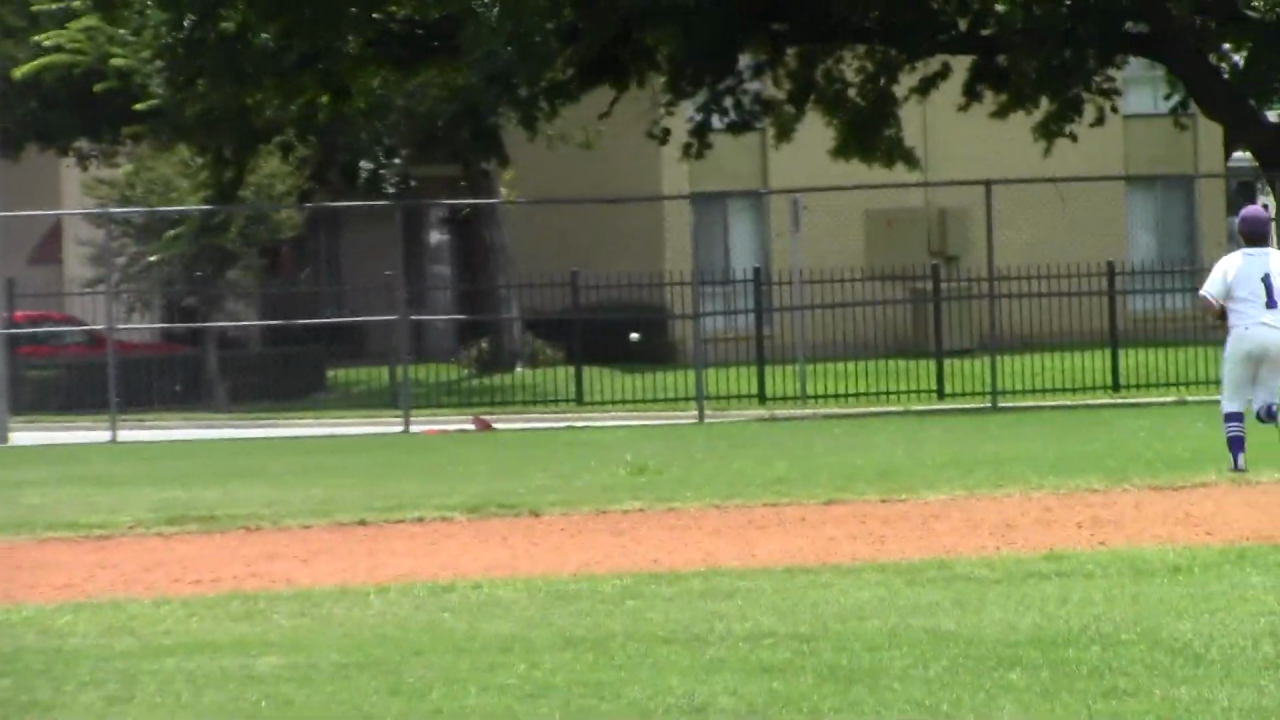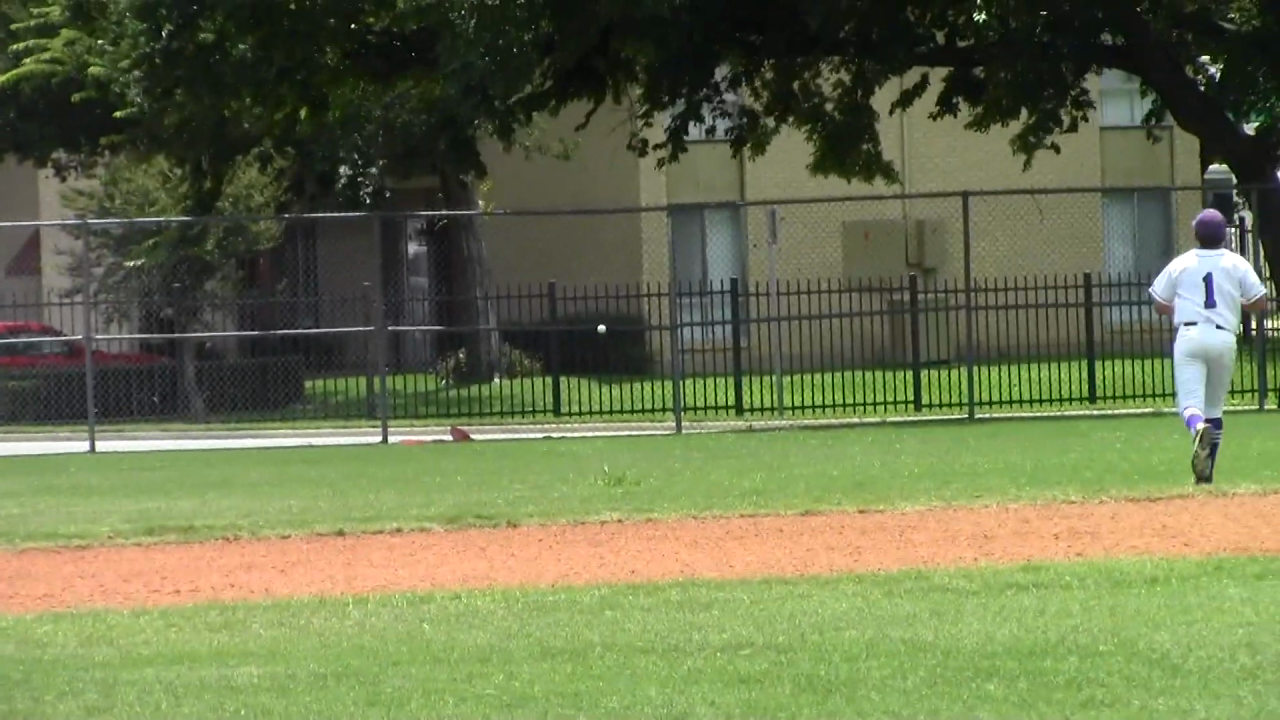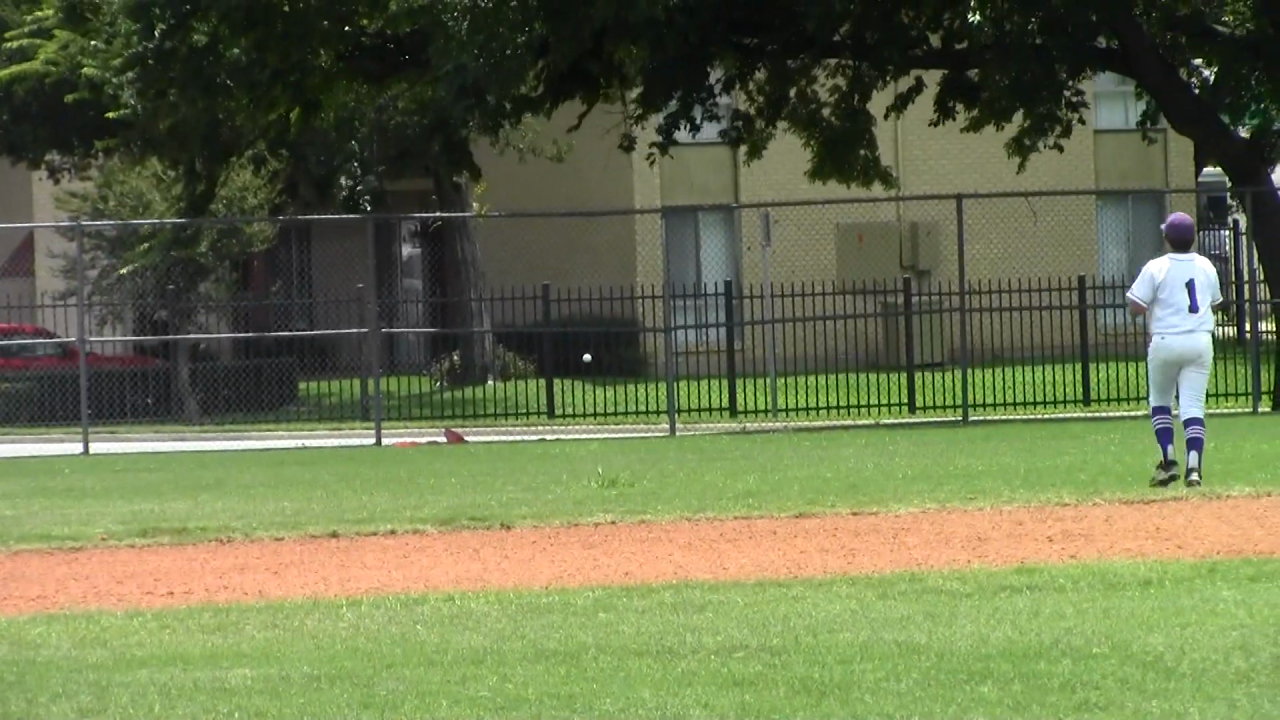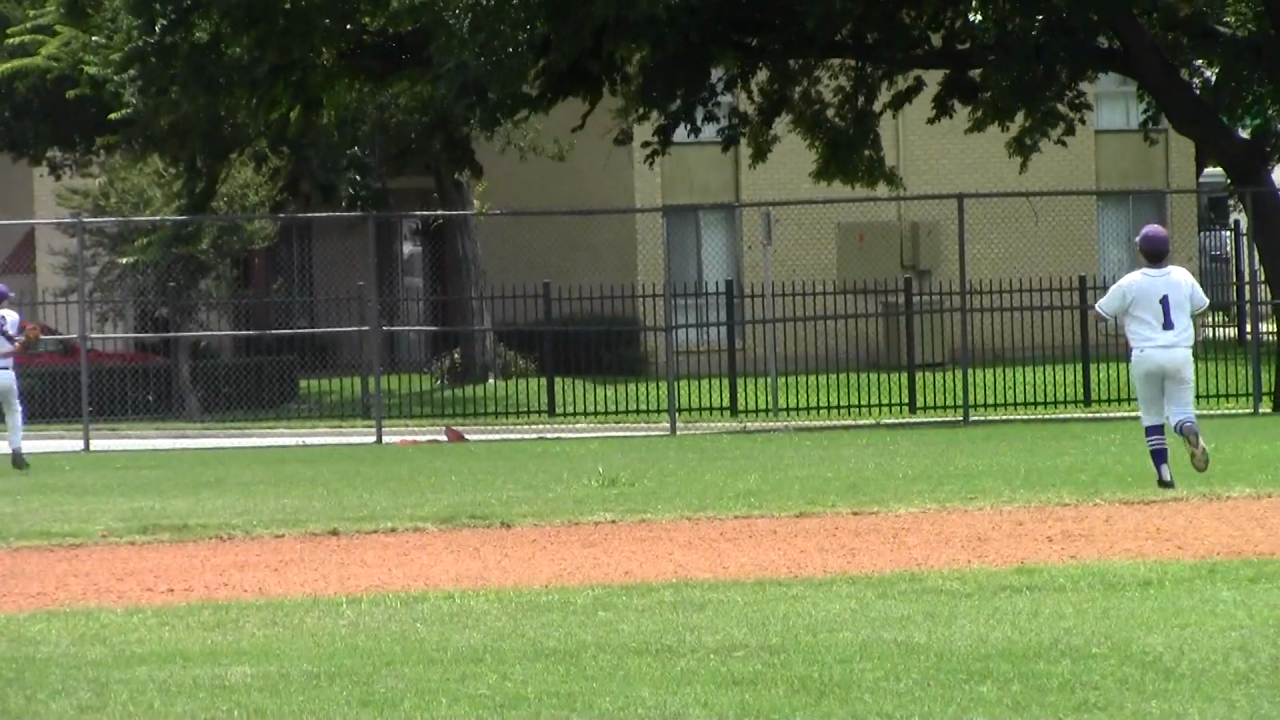
dt=0.2s
person 1, frame 1
left shoulder: (1230, 263)
left elbow: (1209, 303)
left wrist: (1223, 312)
left hip: (1245, 337)
left knee: (1233, 402)
left ankle: (1239, 460)
person 1, frame 2
left shoulder: (1180, 264)
right shoulder: (1237, 263)
left elbow: (1160, 305)
right elbow: (1260, 304)
right wrist: (1236, 303)
left hip: (1190, 338)
right hip: (1223, 341)
left knee: (1191, 405)
right knee: (1214, 406)
left ankle: (1200, 429)
person 1, frame 3
left shoulder: (1155, 267)
right shoulder: (1206, 266)
left elbow: (1136, 308)
right elbow: (1214, 303)
left wrist: (1155, 307)
left hip: (1165, 343)
right hip: (1200, 343)
left knee: (1160, 402)
right knee: (1193, 409)
person 1, frame 4
left shoulder: (1129, 283)
right shoulder: (1184, 277)
left elbow: (1101, 314)
right elbow: (1200, 309)
left wrist: (1125, 311)
left hip: (1145, 358)
right hip: (1180, 356)
left knee: (1153, 416)
right knee: (1182, 413)
right ankle: (1191, 433)
